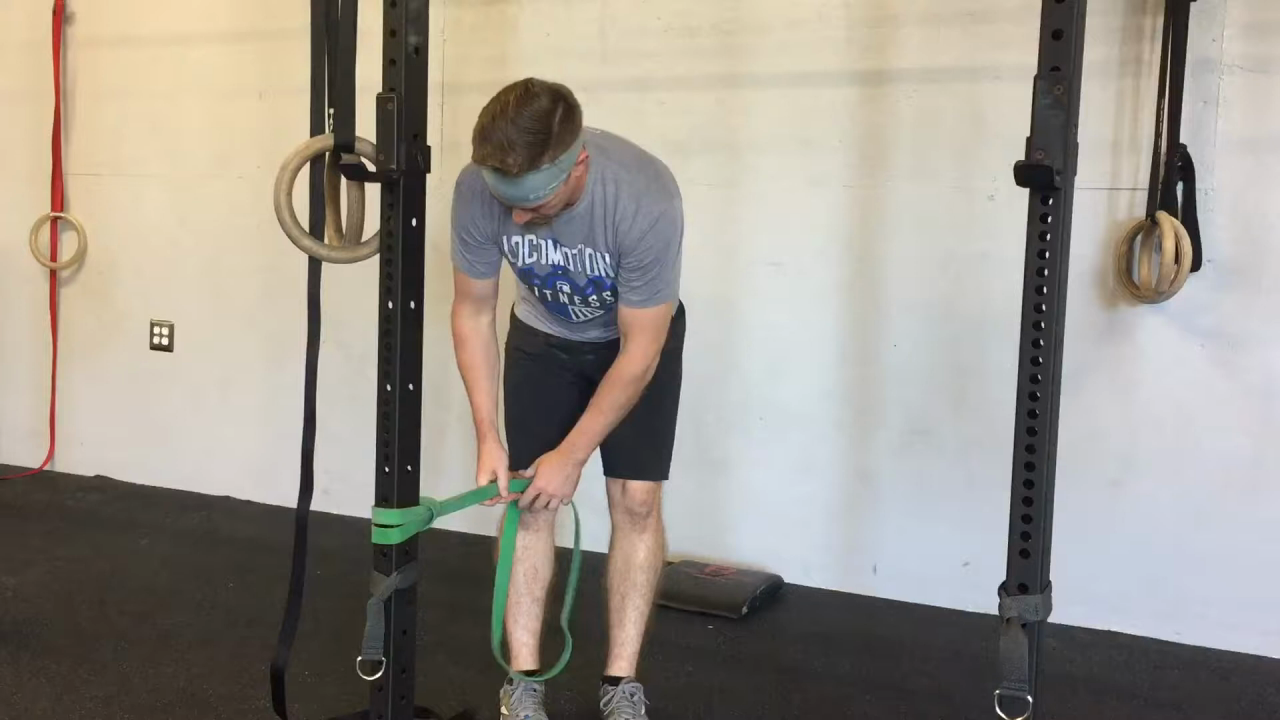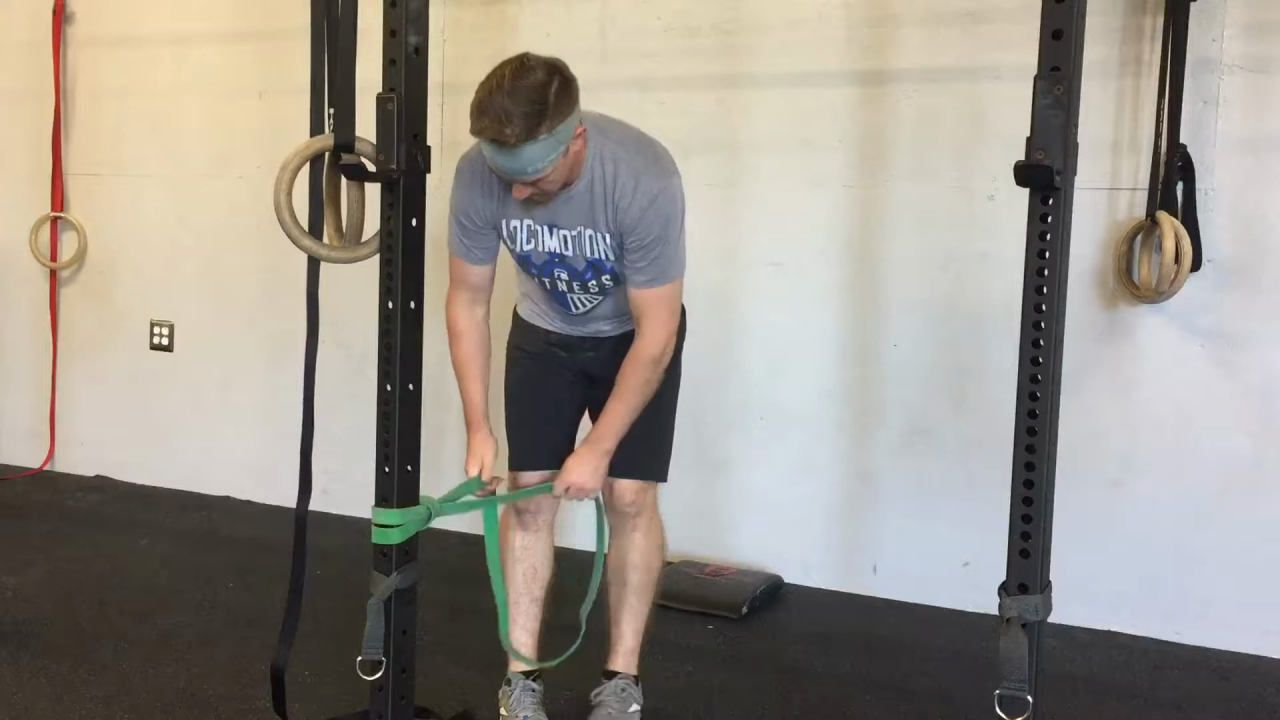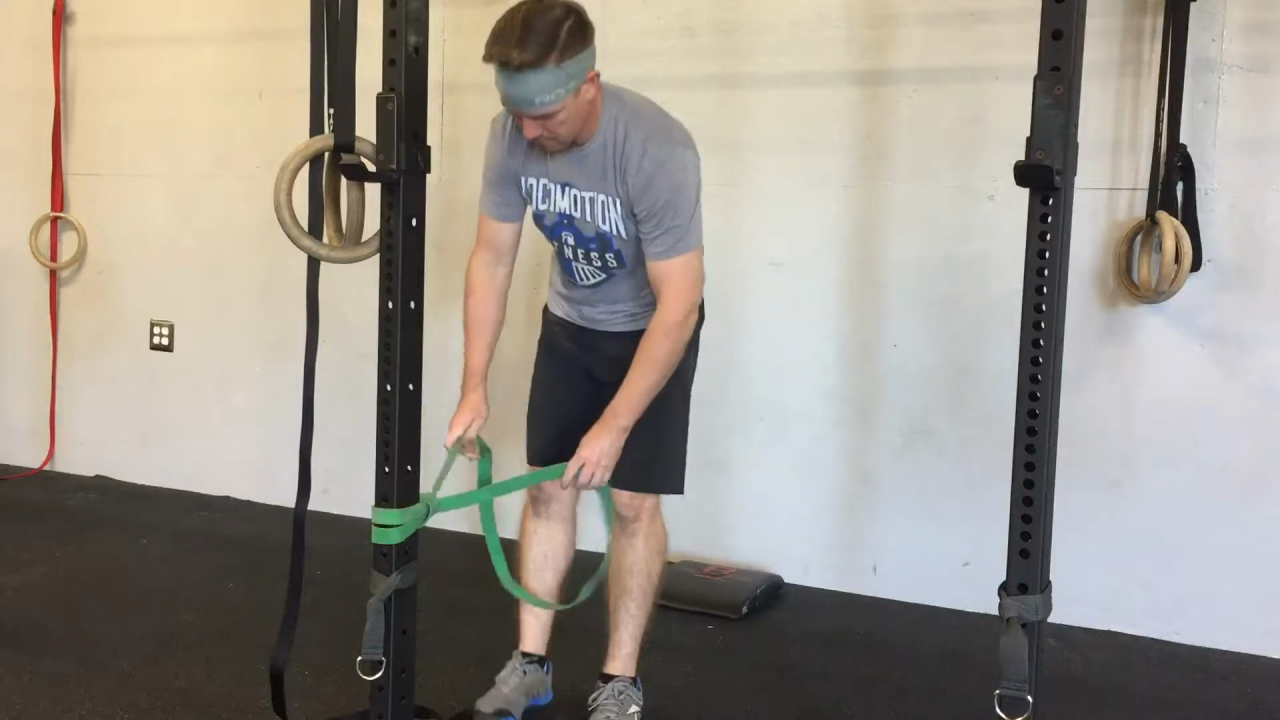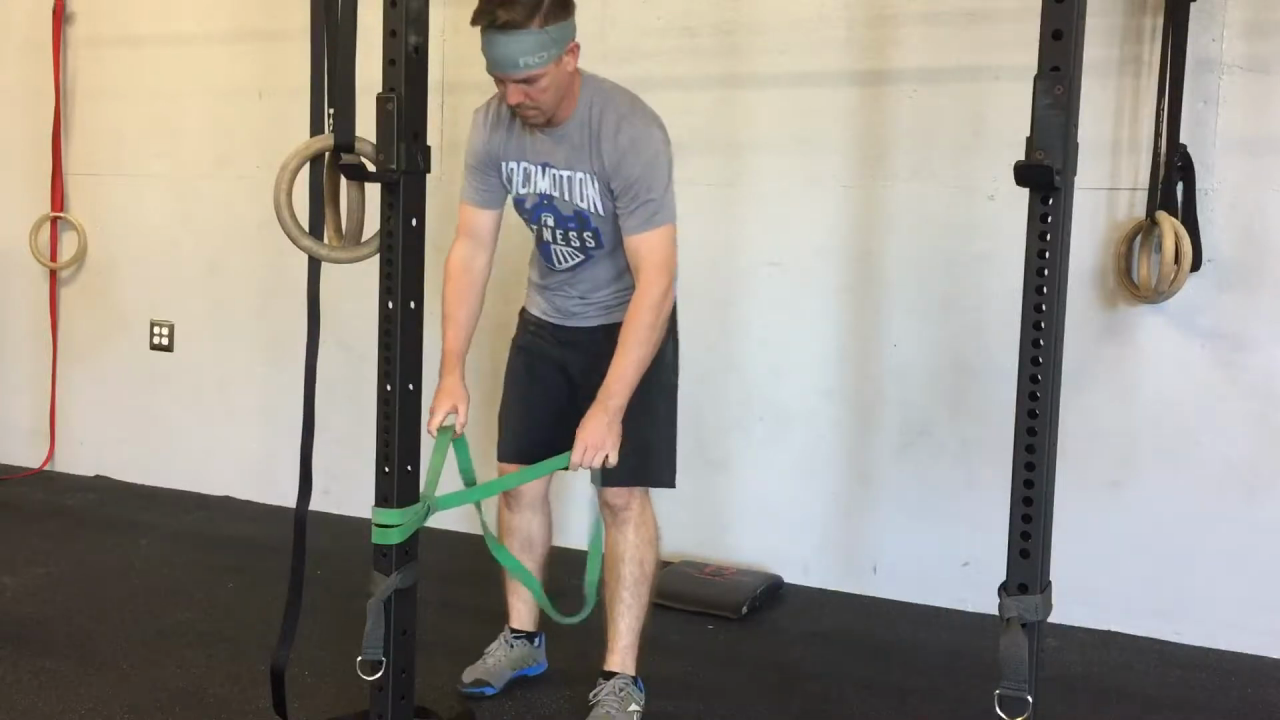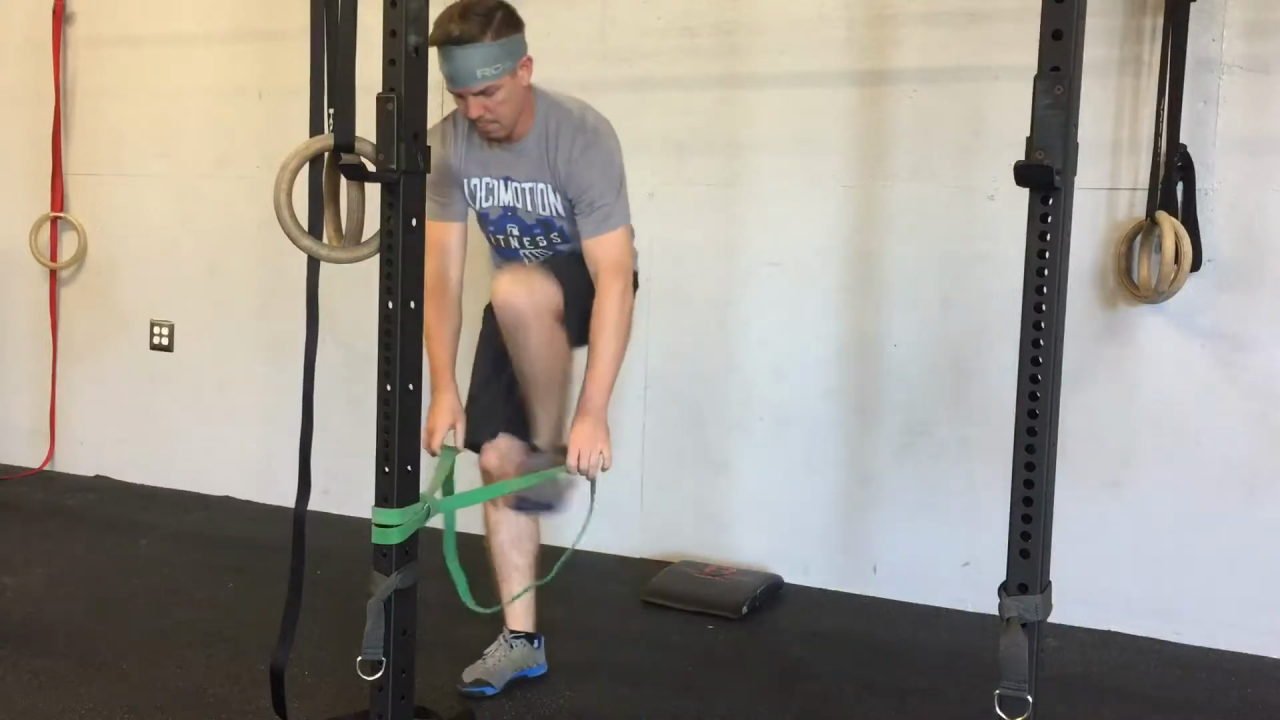
dt=0.4s
person 1, frame 1
left shoulder: (645, 198)
right shoulder: (478, 189)
left elbow: (639, 352)
right elbow: (473, 311)
left wrist: (571, 454)
right wrist: (489, 438)
left hip: (635, 335)
right hip: (542, 335)
left knee: (635, 498)
right knee: (525, 499)
person 1, frame 2
left shoulder: (645, 179)
right shoulder: (478, 174)
left elbow: (656, 334)
right elbow: (467, 301)
left wrist: (598, 448)
right wrist: (477, 428)
left hip: (633, 335)
right hip: (544, 334)
left knee: (630, 497)
right knee: (527, 495)
person 1, frame 3
left shoulder: (658, 151)
right shoulder: (511, 137)
left elbow: (678, 308)
right elbow: (490, 261)
left wrist: (614, 427)
right wrist: (474, 387)
left hip: (651, 331)
right hip: (570, 324)
left knee: (633, 503)
right knee: (548, 489)
right ankle: (531, 661)
person 1, frame 4
left shoulder: (629, 130)
right shoulder: (491, 128)
left elbow: (655, 280)
right elbow: (472, 249)
left wrist: (608, 407)
right wrist: (451, 370)
left hip: (624, 324)
right hip: (545, 320)
left knee: (623, 490)
right knee: (517, 475)
right ankle: (523, 636)
person 1, frame 5
left shoulder: (582, 138)
right shoulder: (447, 145)
left elbow: (614, 282)
right elbow: (442, 270)
left wrist: (593, 413)
right wrist: (443, 389)
left hip: (586, 280)
right hip: (515, 304)
left knee: (515, 294)
right knee: (497, 461)
left ankle: (549, 440)
right ankle: (521, 638)
